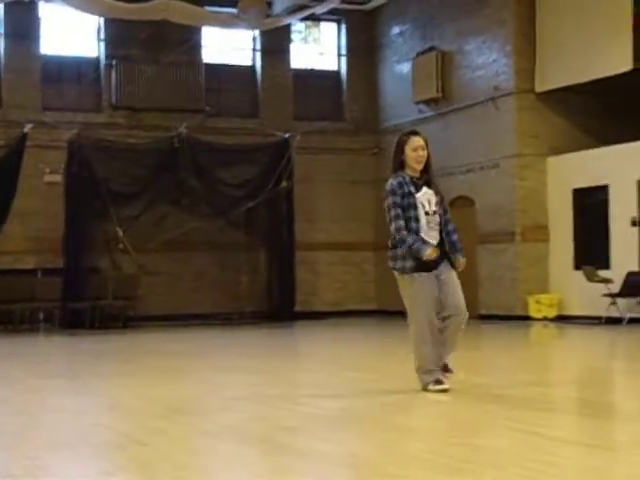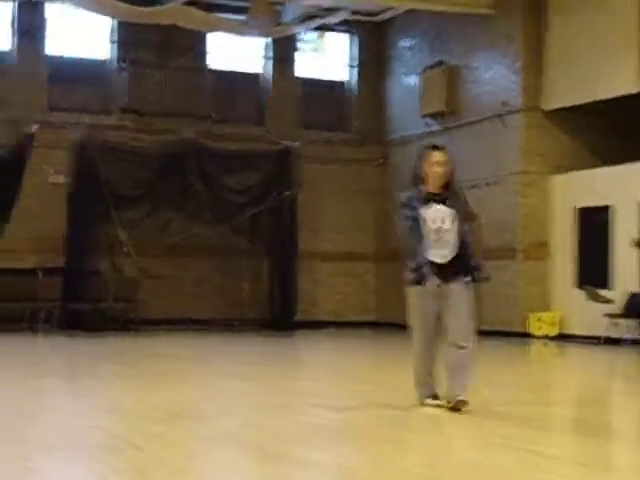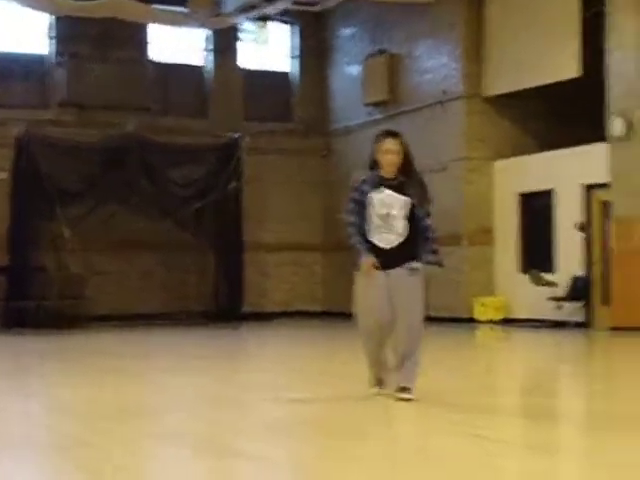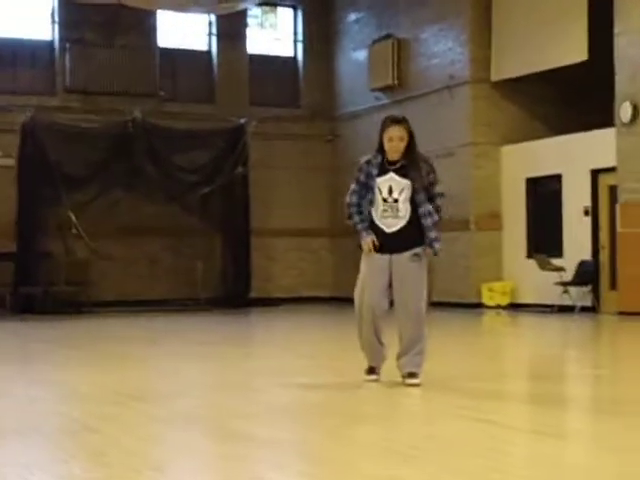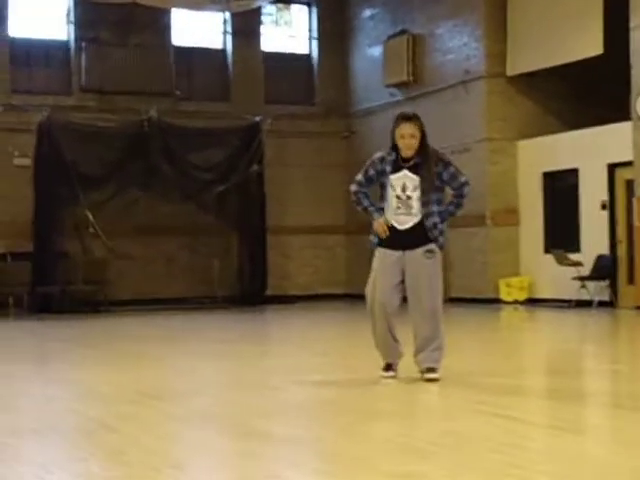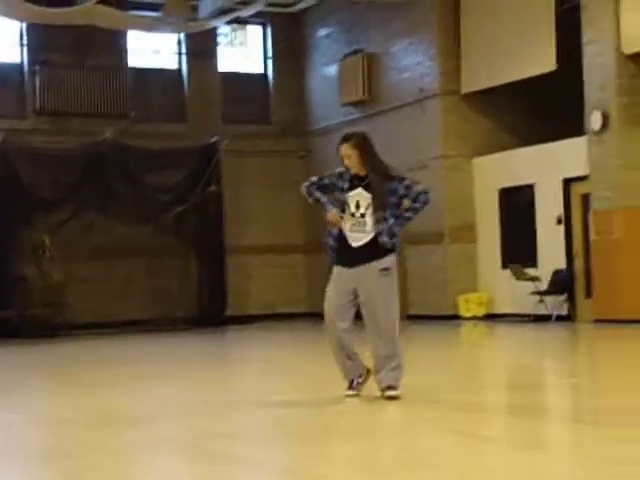
dt=0.3s
person 1, frame 1
left shoulder: (429, 183)
right shoulder: (395, 185)
left elbow: (445, 219)
right elbow: (397, 225)
left wrist: (457, 251)
right wrist: (421, 249)
left hip: (441, 260)
right hip: (413, 263)
left knee: (457, 312)
right knee: (423, 322)
left ankle: (438, 356)
right ankle: (428, 375)
person 1, frame 2
left shoulder: (456, 198)
right shoulder: (410, 200)
left elbow: (467, 237)
right elbow: (413, 241)
left wrist: (476, 271)
right wrist: (427, 274)
left hip: (458, 277)
right hip: (424, 277)
left knee: (460, 335)
right knee: (424, 338)
left ankle: (458, 392)
right ankle: (427, 390)
person 1, frame 3
left shoulder: (414, 183)
right shoulder: (364, 184)
left elbow: (424, 221)
right elbow: (352, 221)
left wrist: (429, 253)
right wrist: (363, 253)
left hip: (407, 263)
right hip: (373, 262)
left knee: (407, 323)
right knee: (374, 321)
left ankle: (404, 381)
right ankle: (380, 371)
person 1, frame 4
left shoulder: (420, 167)
right shoulder: (368, 166)
left elbow: (434, 201)
right elbow: (353, 201)
left wrist: (430, 236)
right wrist: (364, 232)
left hip: (410, 248)
right hip: (376, 247)
left knee: (411, 309)
right knee: (367, 306)
left ankle: (410, 366)
right ankle: (374, 360)
person 1, frame 5
left shoulder: (435, 163)
right shoulder: (381, 162)
left elbow: (462, 187)
right elbow: (357, 188)
left wrist: (441, 218)
right wrist: (375, 214)
left hip: (423, 244)
right hip: (388, 245)
left knee: (426, 304)
right knee: (379, 302)
left ankle: (429, 361)
right ankle: (391, 356)
person 1, frame 6
left shoulder: (388, 181)
right shoulder: (340, 178)
left elbow: (421, 196)
right elbow: (309, 187)
left wrist: (397, 223)
right wrist: (328, 207)
left hip: (378, 259)
right hip: (345, 262)
left knee: (382, 321)
right knee: (334, 319)
left ankle: (389, 379)
right ankle: (356, 372)
